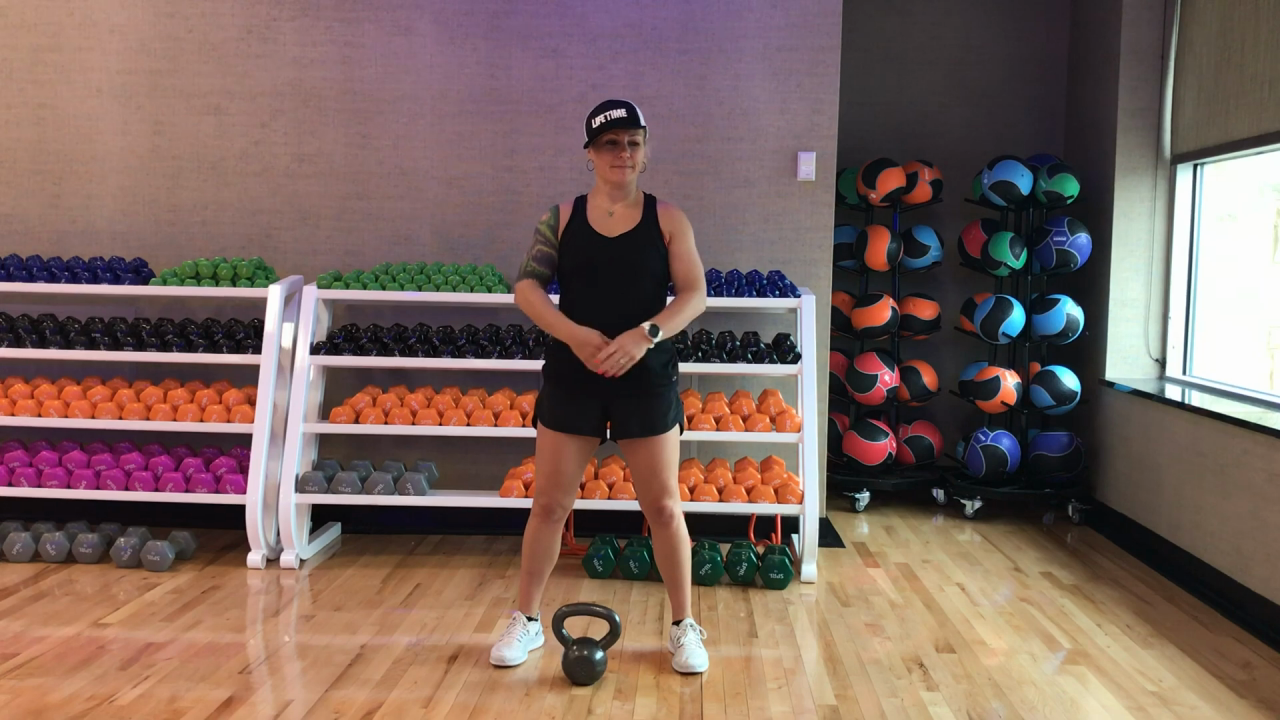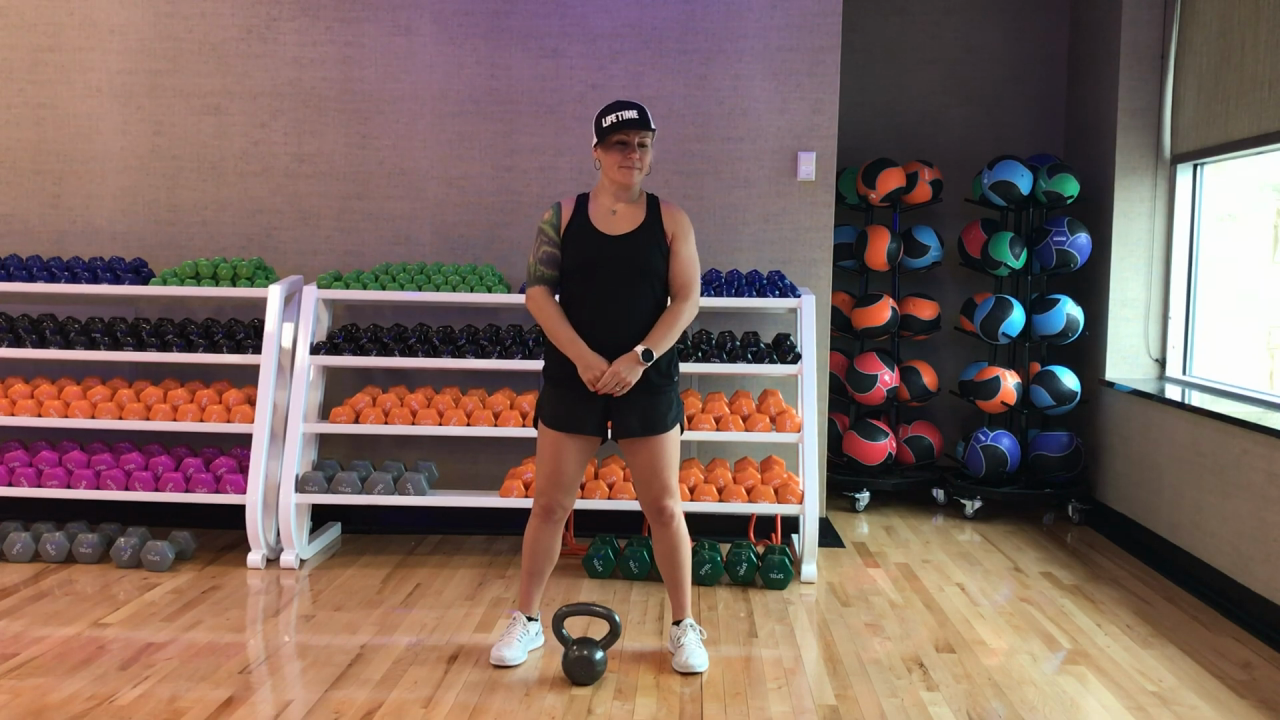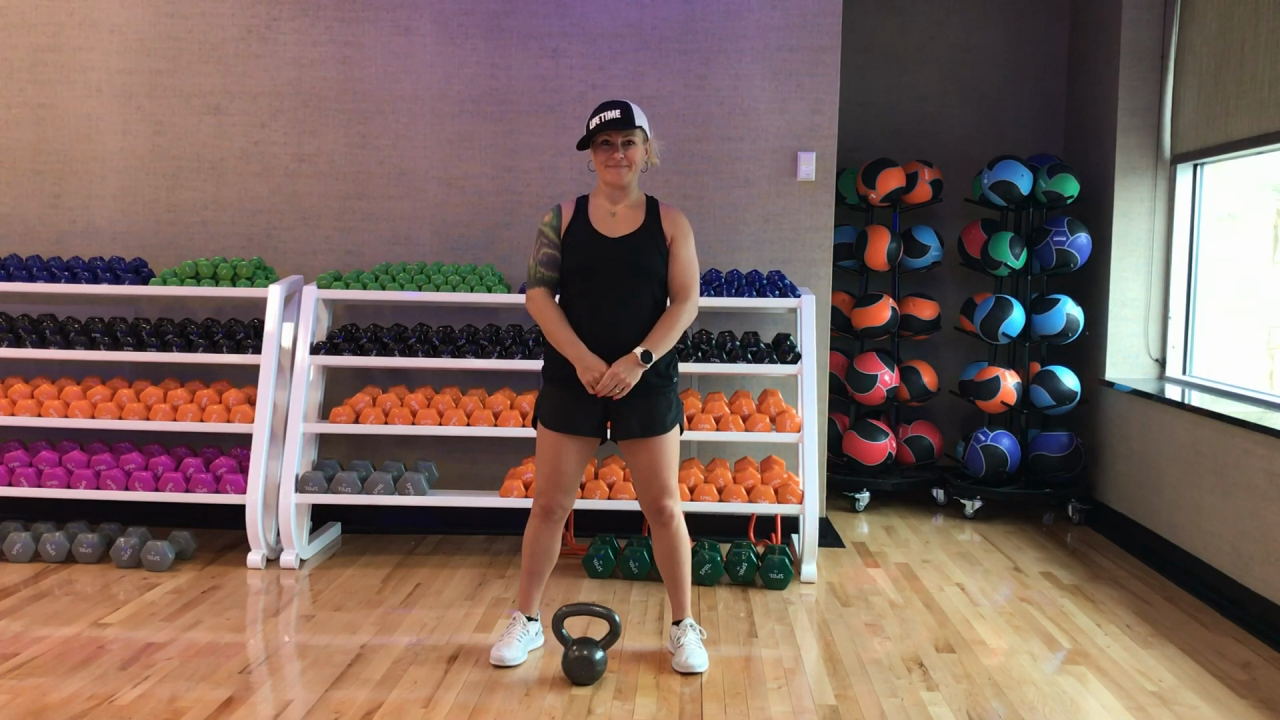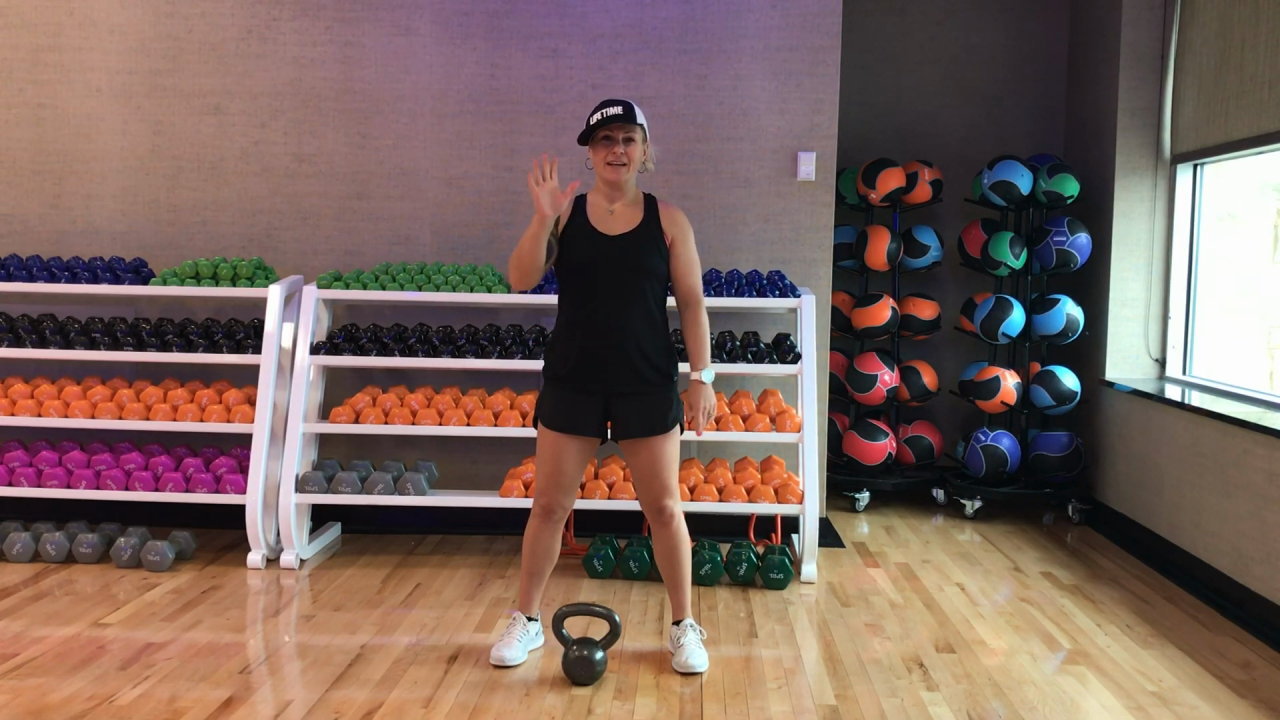
dt=0.7s
person 1, frame 1
left shoulder: (668, 219)
right shoulder: (560, 216)
left elbow: (693, 293)
right elbow: (527, 287)
left wrist: (644, 336)
right wrist: (576, 336)
left hip: (647, 381)
right hip: (571, 379)
left knee: (663, 507)
right knee: (549, 504)
left ankle: (684, 626)
right ankle: (526, 620)
person 1, frame 2
left shoulder: (671, 219)
right shoulder: (563, 214)
left elbow: (686, 298)
right elbow: (538, 291)
left wrist: (639, 358)
right wrist: (583, 357)
left hip: (648, 380)
right hip: (572, 379)
left knee: (664, 506)
right knee: (549, 503)
left ankle: (684, 626)
right ankle: (526, 620)
person 1, frame 3
left shoulder: (670, 221)
right shoulder: (563, 217)
left elbow: (687, 302)
right elbow: (538, 294)
left wrist: (638, 359)
right wrist: (582, 359)
left hip: (648, 383)
right hip: (570, 381)
left knee: (664, 507)
right knee: (549, 504)
left ankle: (684, 626)
right ankle: (526, 620)
person 1, frame 4
left shoulder: (668, 219)
right shoulder: (565, 212)
left elbow: (691, 301)
right elbow: (521, 281)
left wrist: (701, 376)
right wrist: (543, 219)
left hip: (649, 385)
right hip: (571, 381)
left knee: (663, 506)
right knee: (548, 504)
left ankle: (683, 626)
right ankle: (526, 620)
